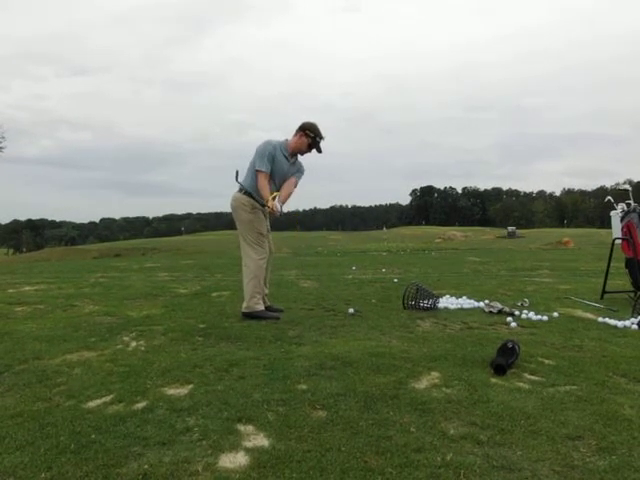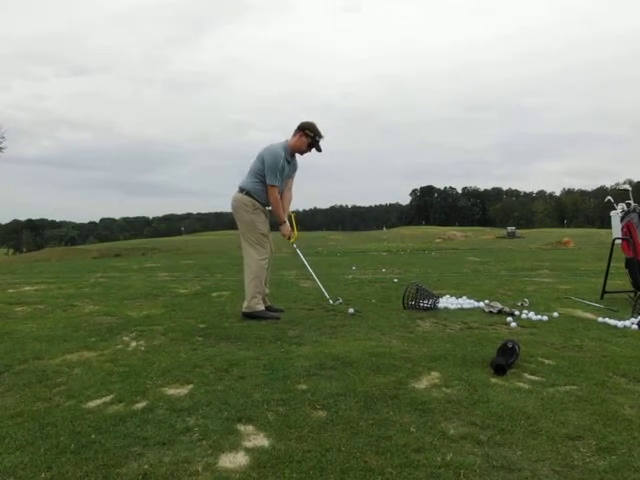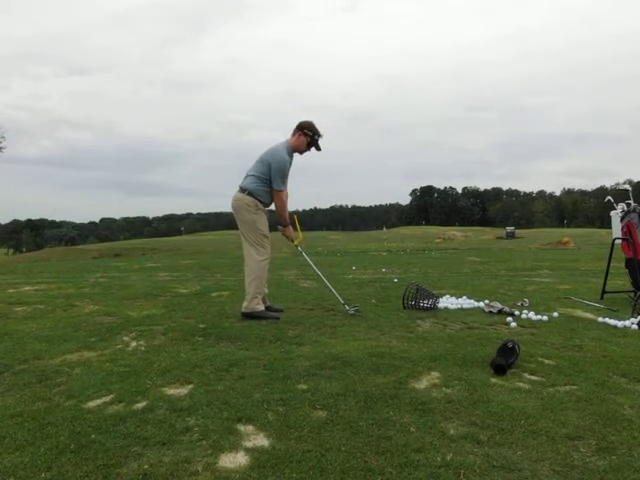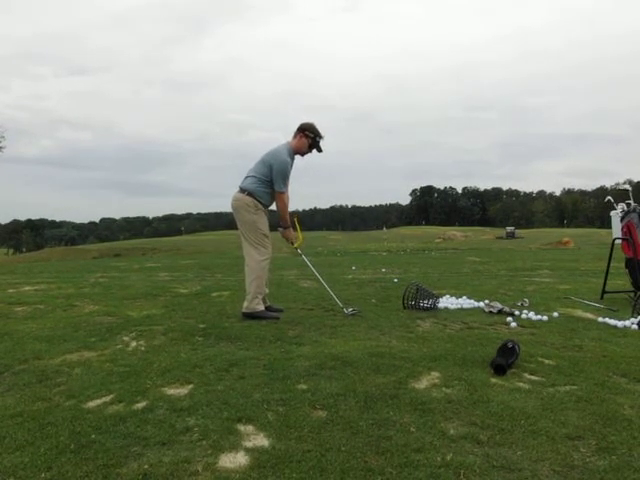
dt=0.4s
person 1, frame 1
left shoulder: (298, 167)
right shoulder: (269, 147)
left elbow: (288, 187)
right elbow: (262, 179)
left wrist: (278, 204)
right wrist: (269, 201)
left hip: (259, 206)
right hip: (246, 202)
left knee: (266, 253)
right knee: (256, 254)
left ankle: (261, 301)
right ankle: (252, 306)
person 1, frame 2
left shoulder: (292, 161)
right shoulder: (275, 153)
left elbow: (286, 192)
right elbow: (272, 192)
left wrist: (286, 219)
right wrist: (282, 223)
left hip: (255, 205)
right hip: (248, 203)
left knee: (265, 253)
right knee: (258, 254)
left ankle: (261, 301)
right ankle: (252, 306)
person 1, frame 3
left shoulder: (285, 154)
right shoulder: (280, 157)
left elbow: (283, 191)
right elbow: (278, 195)
left wrist: (284, 222)
right wrist: (286, 224)
left hip: (251, 203)
right hip: (249, 203)
left knee: (260, 253)
right knee: (259, 254)
left ankle: (260, 301)
right ankle: (252, 306)
person 1, frame 4
left shoulder: (286, 156)
right shoulder: (282, 158)
left elbow: (283, 194)
right elbow: (280, 197)
left wrist: (286, 224)
right wrist: (286, 227)
left hip: (251, 204)
right hip: (248, 204)
left knee: (261, 253)
right knee: (259, 254)
left ankle: (260, 301)
right ankle: (253, 306)
